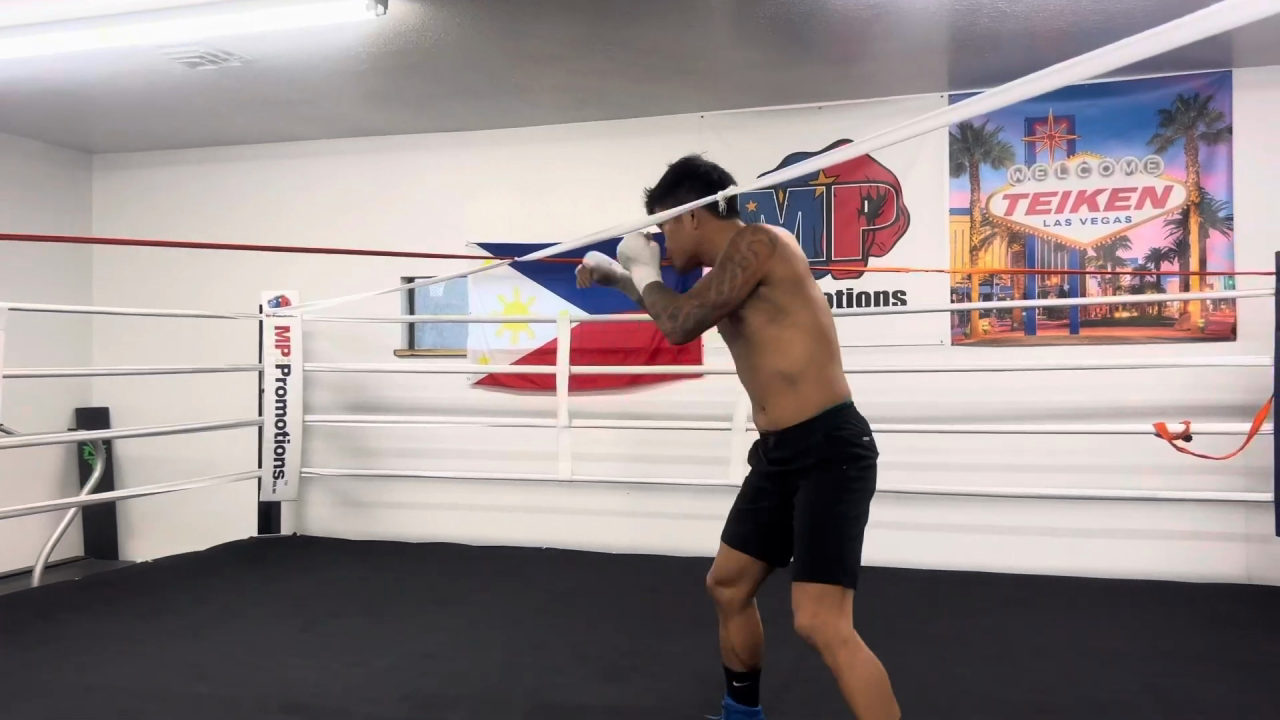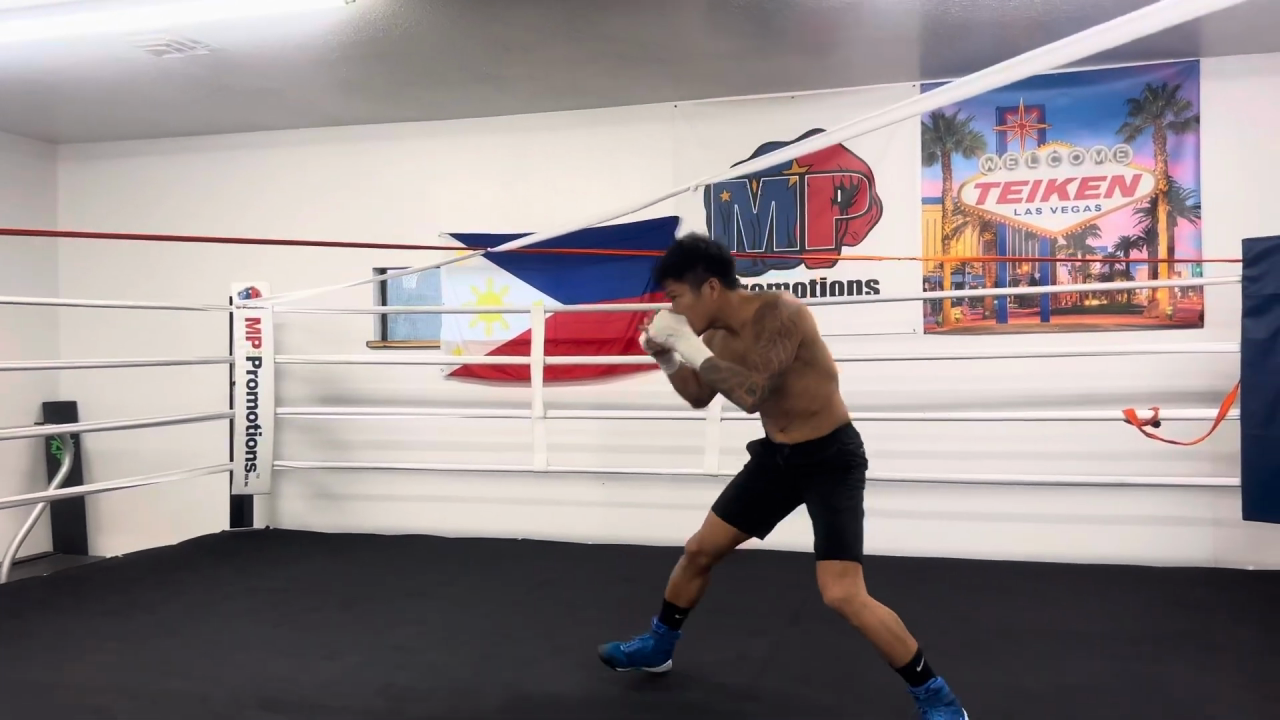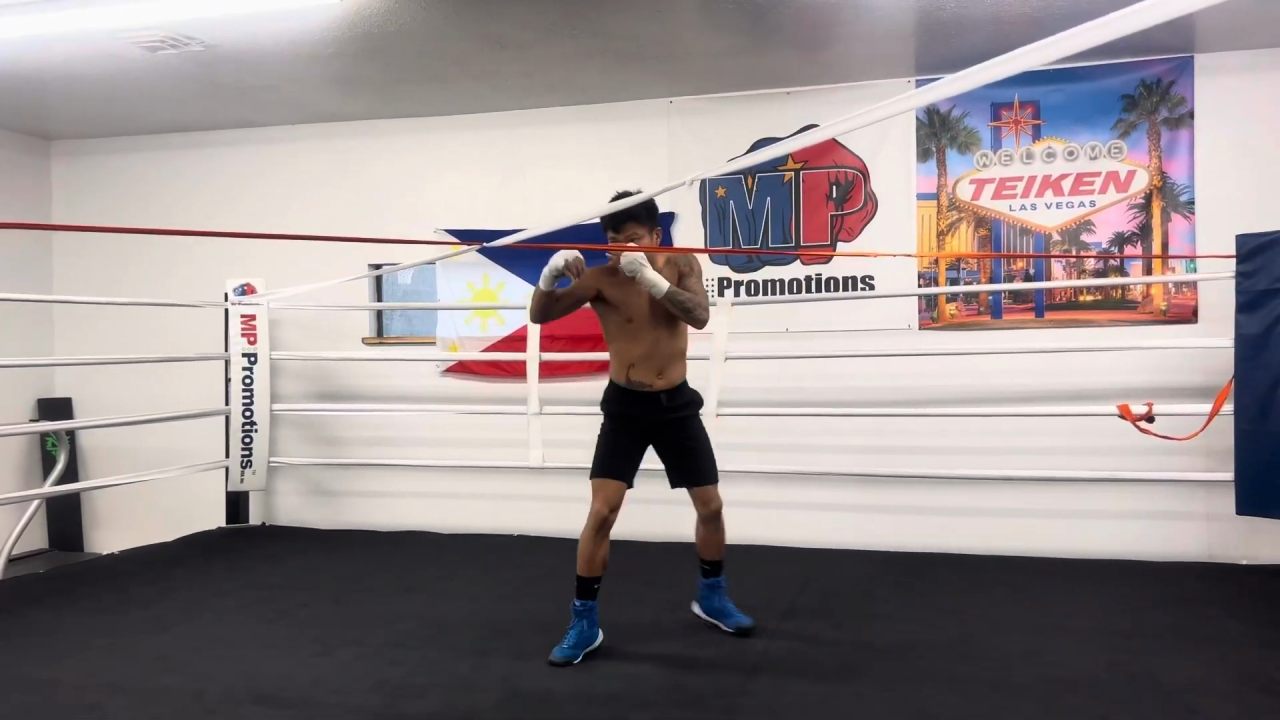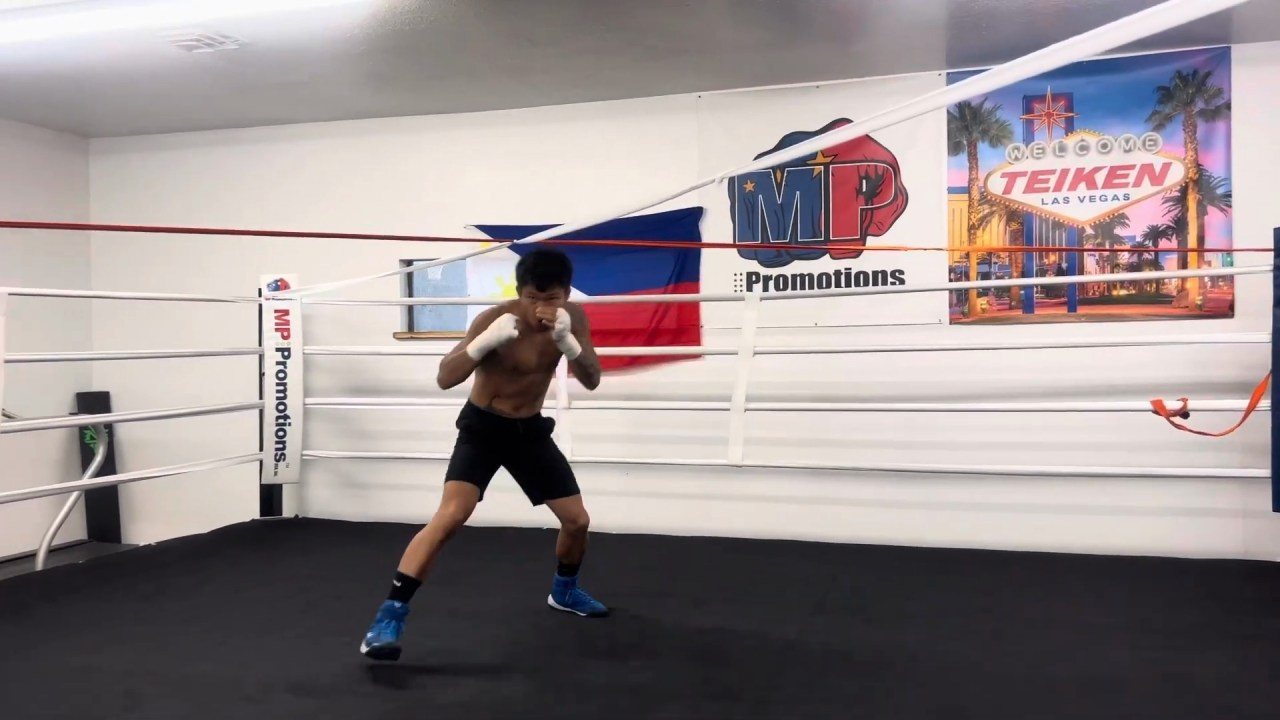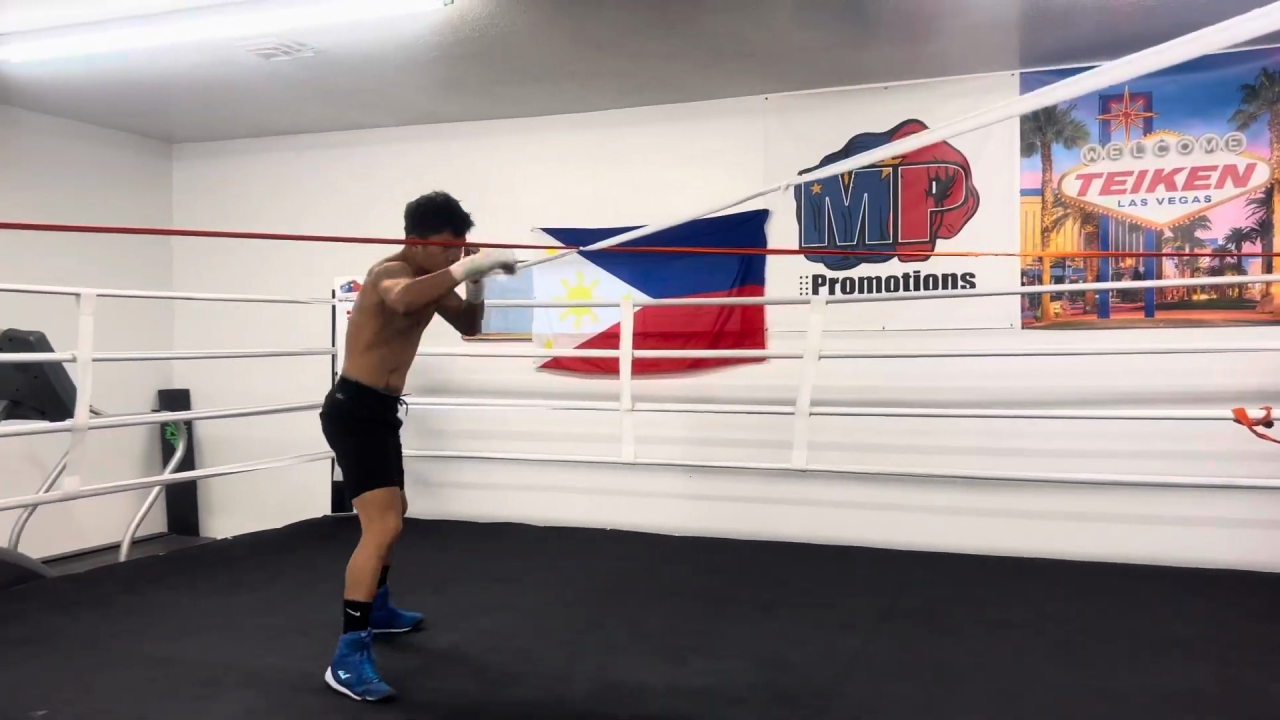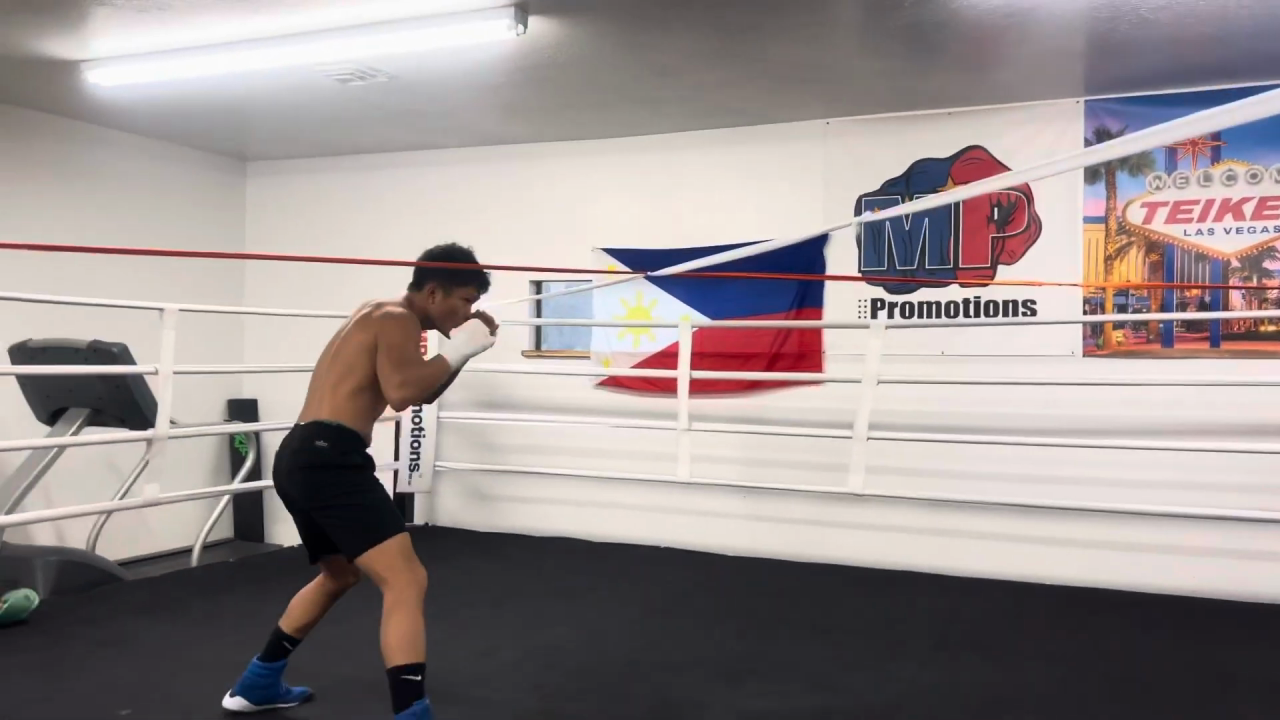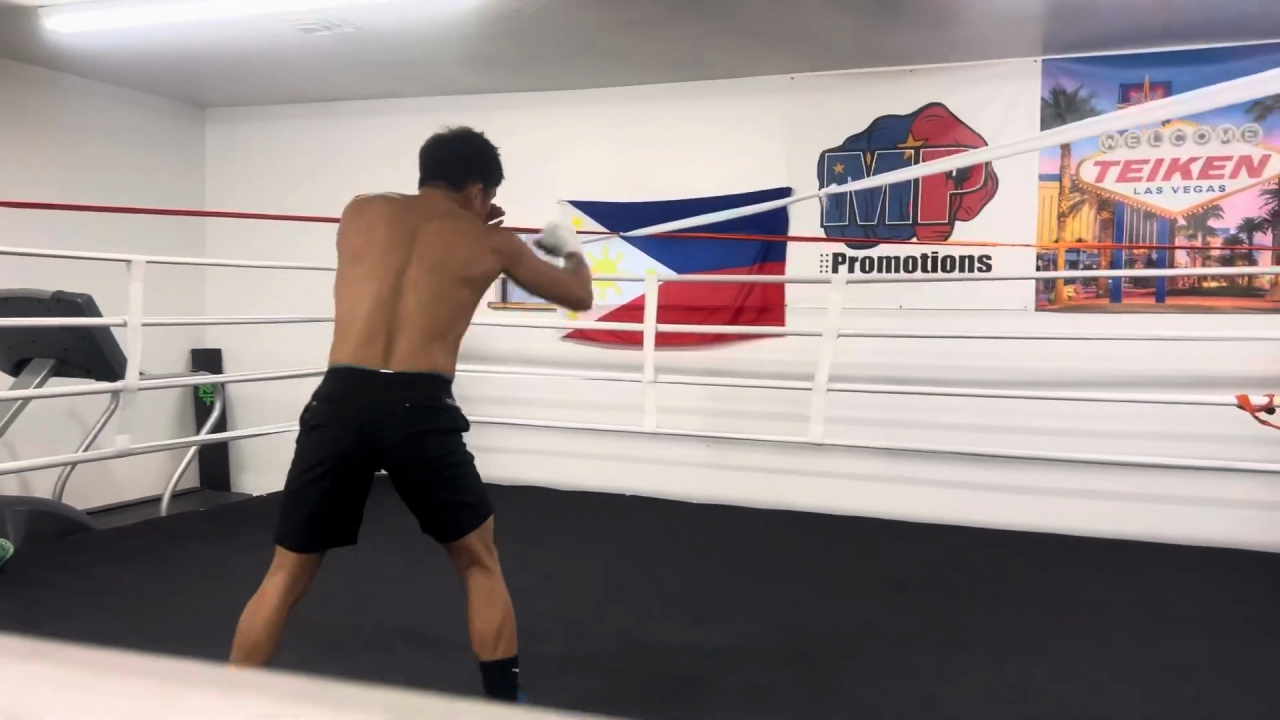
dt=0.7s
person 1, frame 1
left shoulder: (759, 242)
right shoulder: (733, 264)
left elbow: (678, 324)
right elbow: (689, 322)
left wrist: (645, 272)
right wrist: (623, 276)
left hip: (832, 449)
right hip: (779, 453)
left knee: (820, 622)
right knee: (728, 588)
person 1, frame 2
left shoulder: (779, 312)
right shoulder: (721, 333)
left elbow: (752, 395)
right elbow: (700, 396)
left wrist: (689, 345)
right wrist: (666, 358)
left hip: (832, 458)
right hip: (776, 456)
left knee: (842, 594)
right knee: (699, 552)
right ankle: (658, 645)
person 1, frame 3
left shoulder: (682, 265)
right shoulder: (599, 277)
left elbow: (698, 315)
right elbow: (540, 315)
left wrist: (651, 276)
right wrist: (551, 274)
left hip: (677, 403)
right hip: (625, 405)
left knee: (710, 506)
right knee: (601, 515)
left ankle: (712, 596)
right ankle: (584, 622)
person 1, frame 4
left shoulder: (573, 316)
right shoulder: (493, 319)
left elbow: (591, 380)
right elbow: (445, 379)
left wrist: (569, 342)
right wrist: (485, 342)
left hip: (530, 430)
right hip: (482, 427)
left knee: (577, 519)
right knee: (449, 518)
left ankle: (566, 590)
right ankle: (389, 619)
person 1, frame 5
left shoulder: (428, 276)
right shoulder: (387, 273)
left elbow: (468, 325)
right elbow: (402, 297)
left wrist: (473, 268)
right wrist: (468, 268)
left hip: (377, 410)
right hip: (354, 409)
left knee: (390, 516)
right knee: (380, 527)
left ankle: (374, 604)
right ankle: (348, 659)
person 1, frame 6
left shoulder: (387, 317)
right shoulder: (397, 320)
left elbow: (424, 391)
right elbow: (402, 392)
left wrist: (465, 346)
right wrist: (456, 350)
left hip: (302, 456)
right hip: (328, 460)
left knee: (339, 573)
right knee: (405, 582)
person 1, frame 7
left shoulder: (360, 210)
right shoulder: (488, 242)
right elbow: (577, 296)
right wrist: (569, 247)
left hip: (340, 404)
right hip: (421, 412)
left knee: (289, 569)
right knee: (480, 566)
right ankle: (505, 711)
